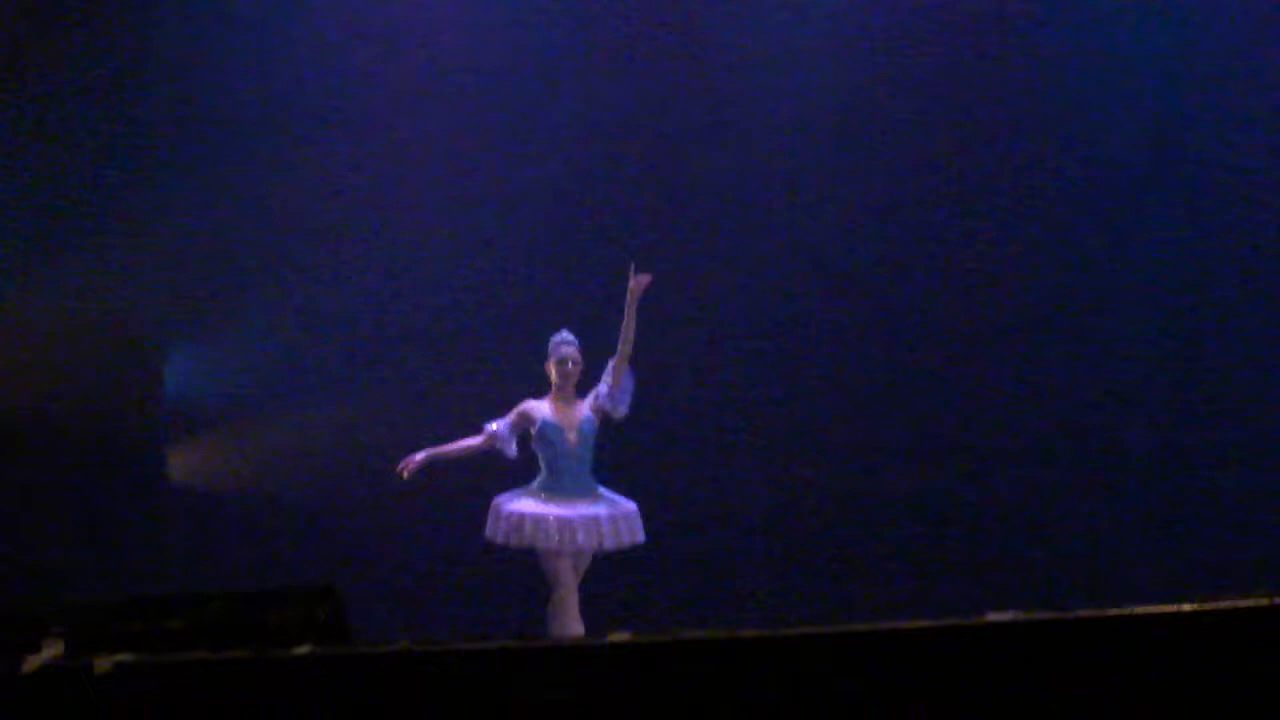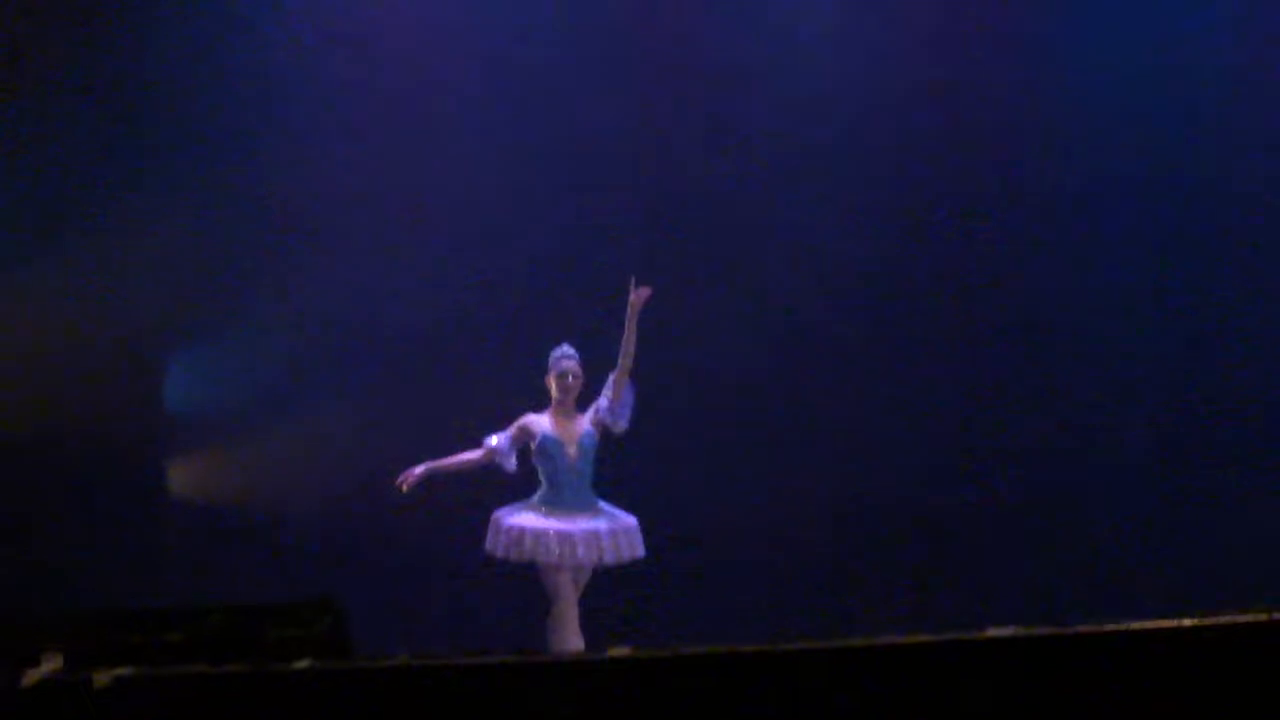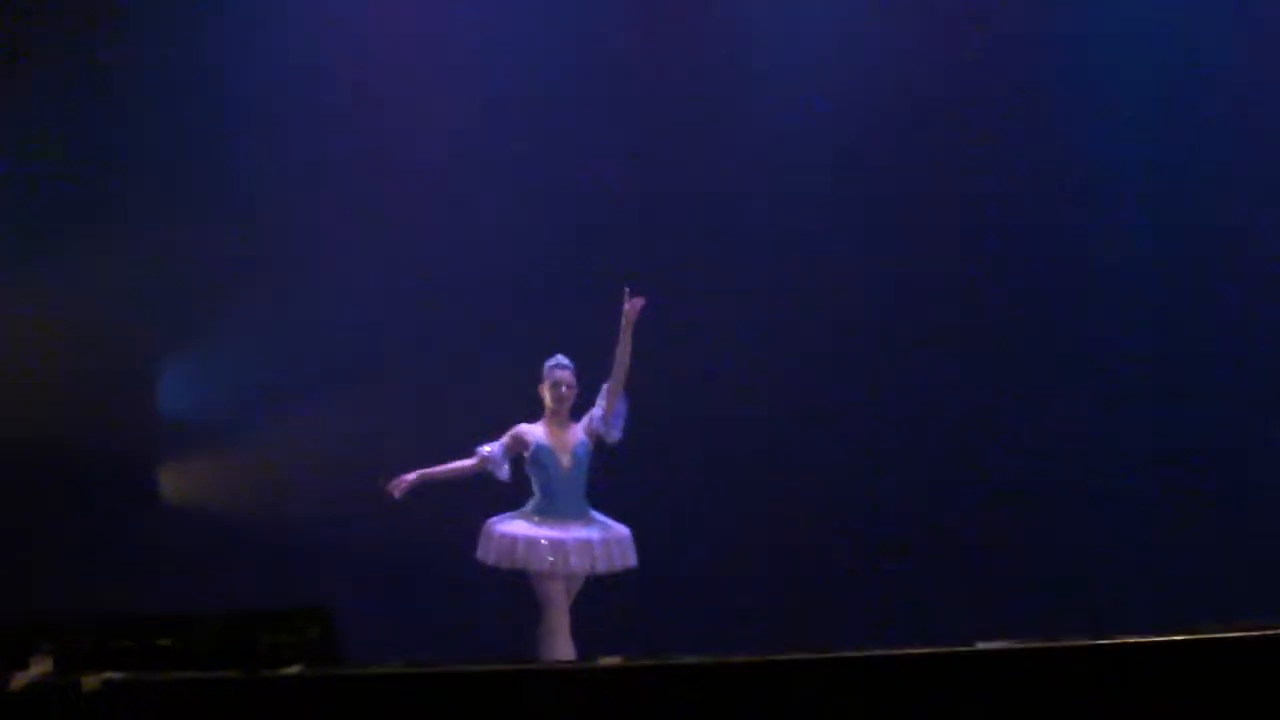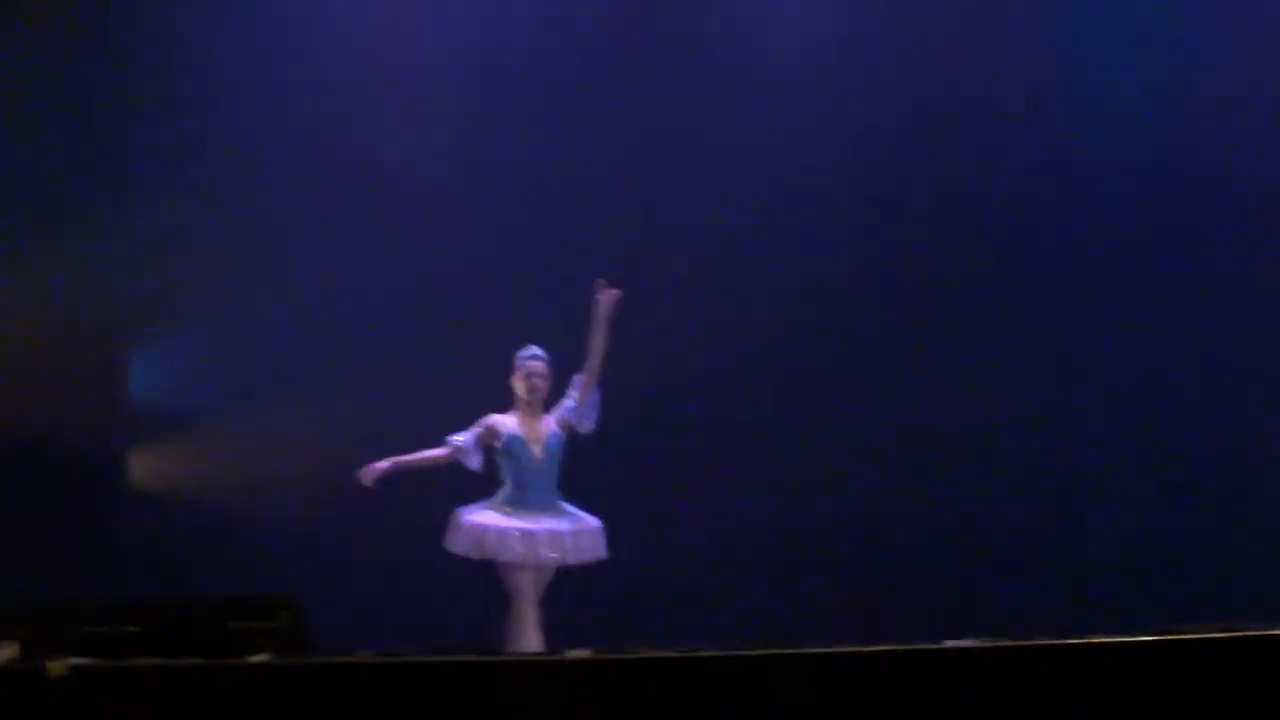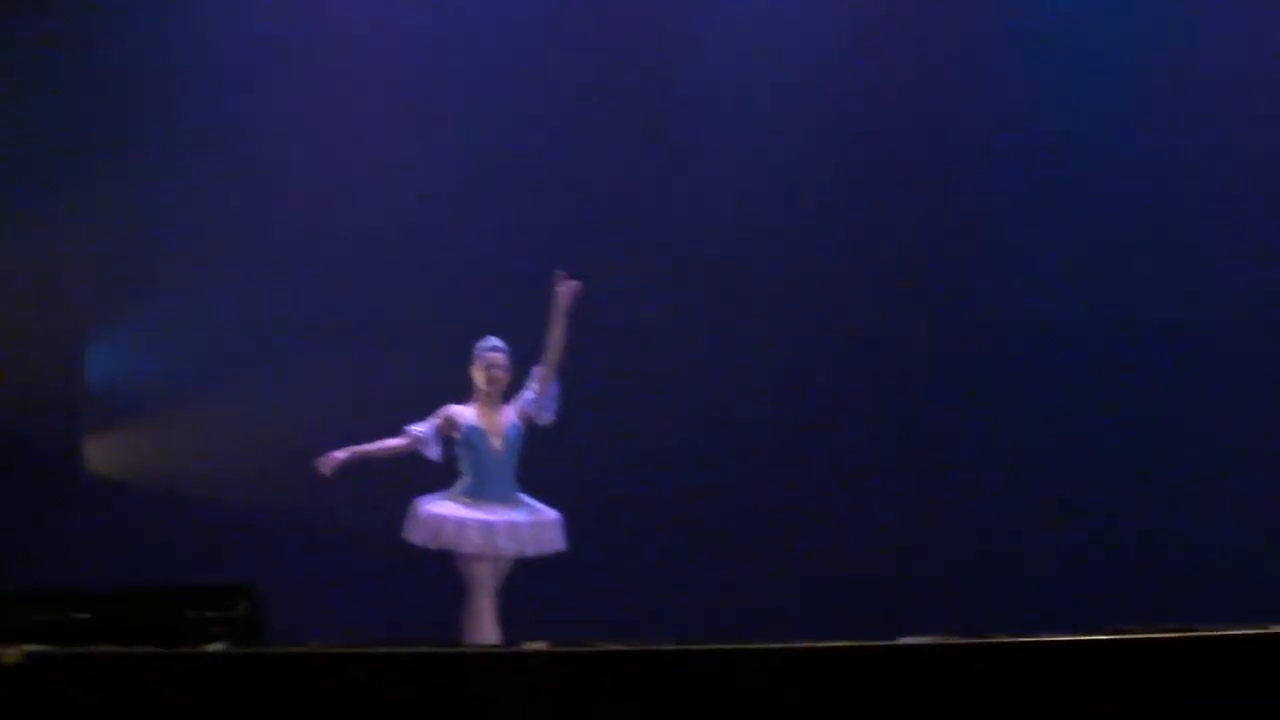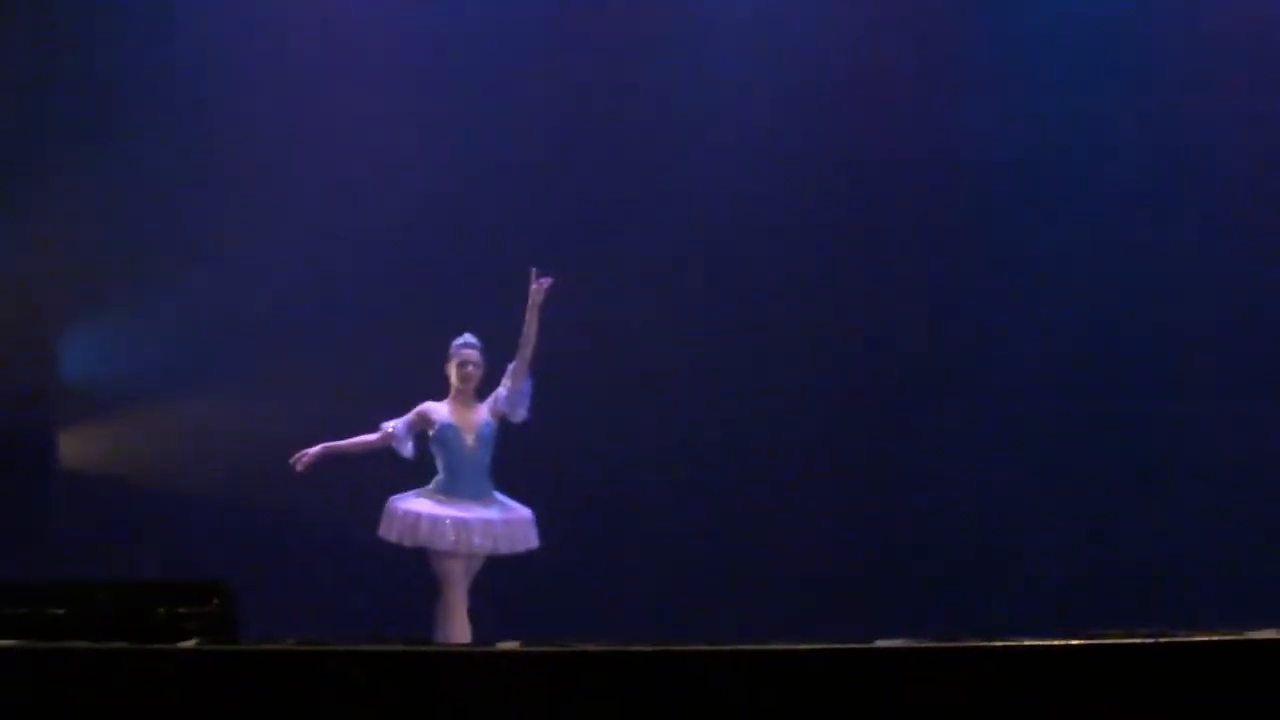
dt=0.1s
person 1, frame 1
left shoulder: (592, 406)
right shoulder: (531, 411)
left elbow: (622, 357)
right elbow: (482, 441)
left wrist: (632, 301)
right wrist: (428, 454)
left hip: (586, 507)
right hip: (547, 507)
left knee: (567, 591)
right knee: (565, 591)
person 1, frame 2
left shoulder: (593, 420)
right shoulder: (531, 424)
left elbow: (623, 371)
right elbow: (482, 455)
left wrist: (632, 315)
right wrist: (428, 467)
left hip: (587, 521)
right hip: (548, 521)
left knee: (567, 605)
right knee: (564, 606)
person 1, frame 3
left shoulder: (587, 430)
right shoulder: (525, 434)
left elbow: (617, 381)
right elbow: (475, 463)
left wrist: (627, 326)
right wrist: (420, 475)
left hip: (580, 531)
right hip: (540, 530)
left knee: (559, 613)
right knee: (555, 614)
person 1, frame 4
left shoulder: (560, 420)
right shoulder: (496, 424)
left elbow: (591, 372)
right elbow: (446, 453)
left wrist: (602, 317)
right wrist: (391, 463)
left hip: (550, 522)
right hip: (511, 520)
left knee: (528, 605)
right knee: (524, 605)
person 1, frame 5
left shoulder: (518, 412)
right shoulder: (455, 415)
left elbow: (550, 363)
right elbow: (405, 442)
left wrist: (561, 309)
right wrist: (350, 453)
left hip: (508, 513)
right hip: (469, 511)
left knee: (485, 596)
right knee: (481, 597)
person 1, frame 6
left shoulder: (492, 409)
right shoulder: (430, 412)
left elbow: (523, 360)
right elbow: (378, 438)
left wrist: (534, 305)
right wrist: (324, 448)
left hip: (482, 510)
right hip: (443, 508)
left knee: (457, 593)
right knee: (454, 594)
